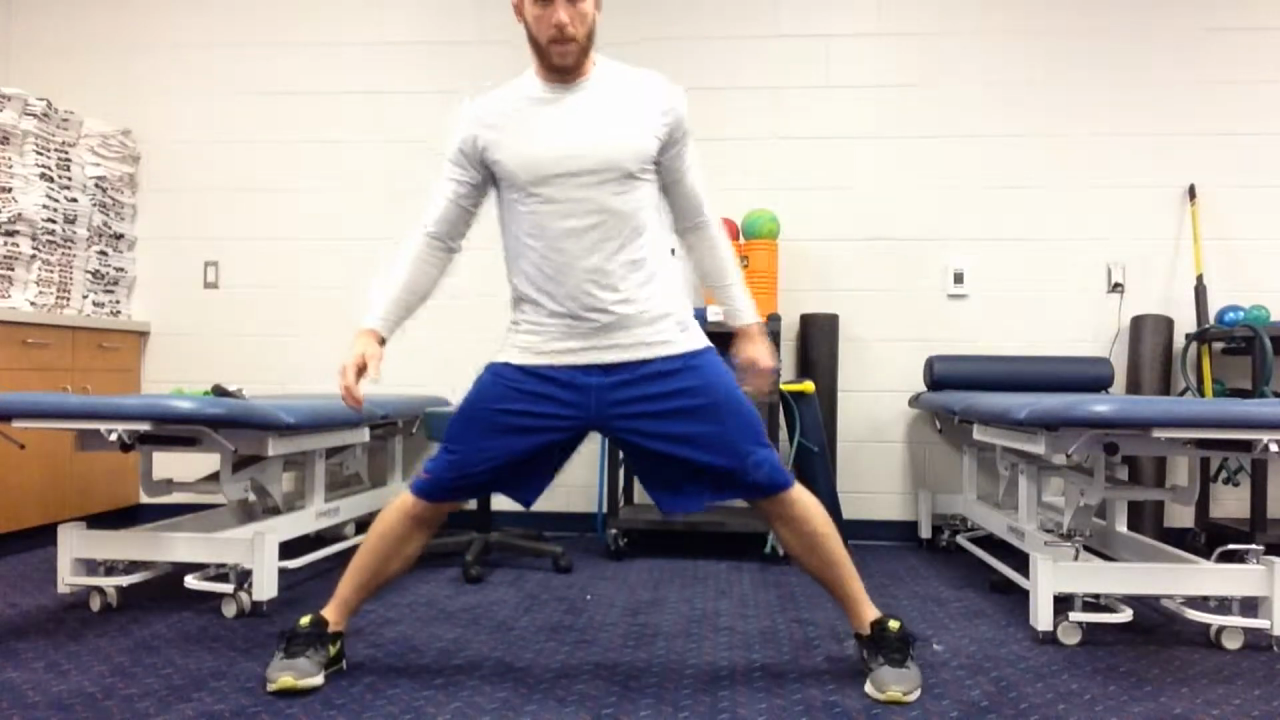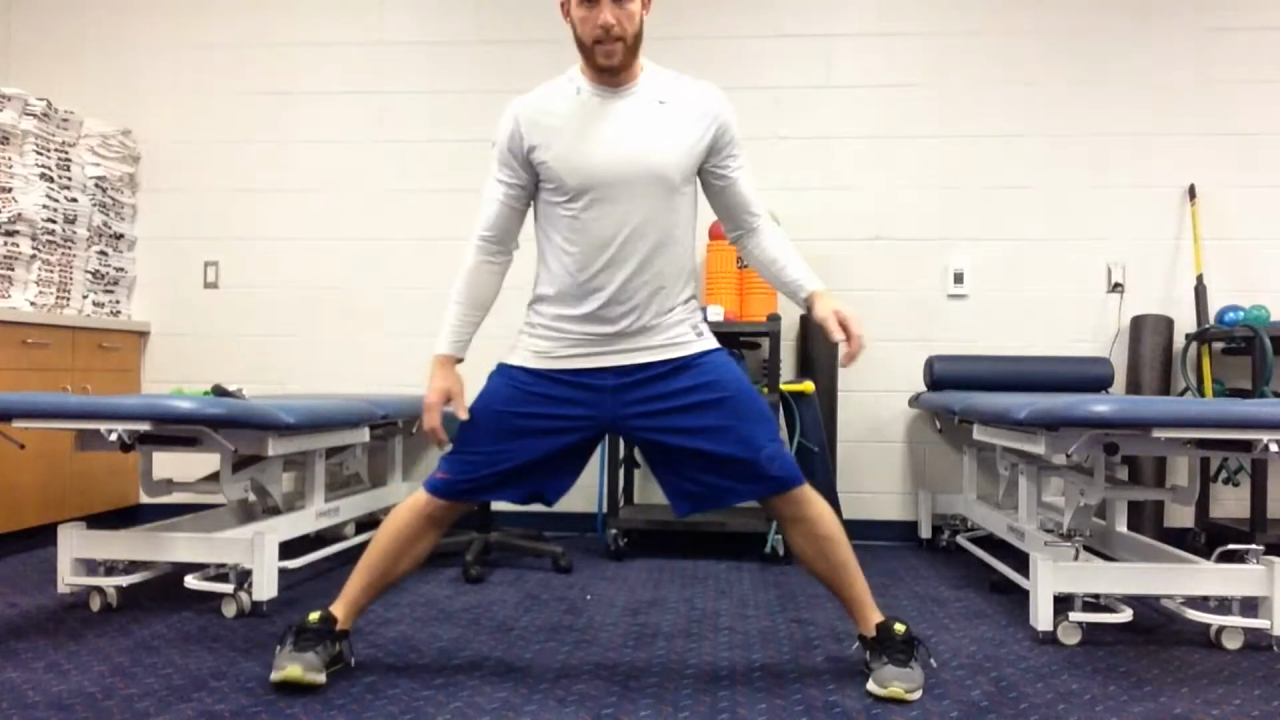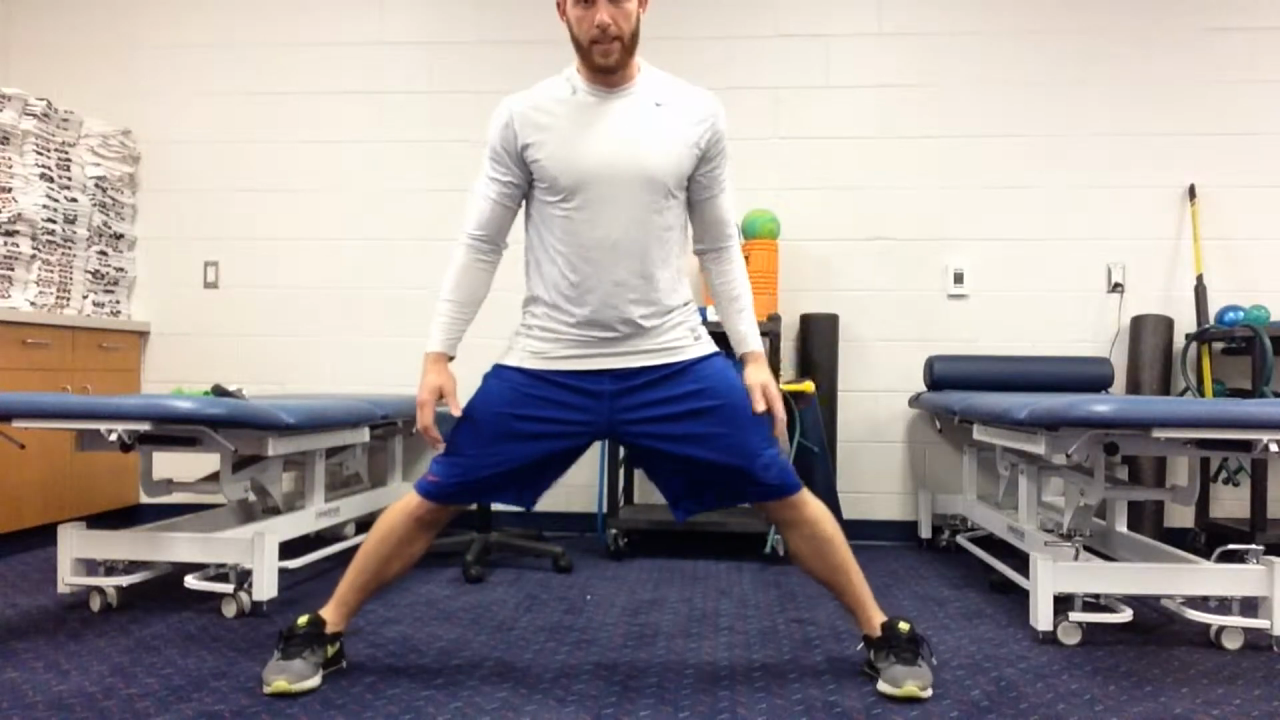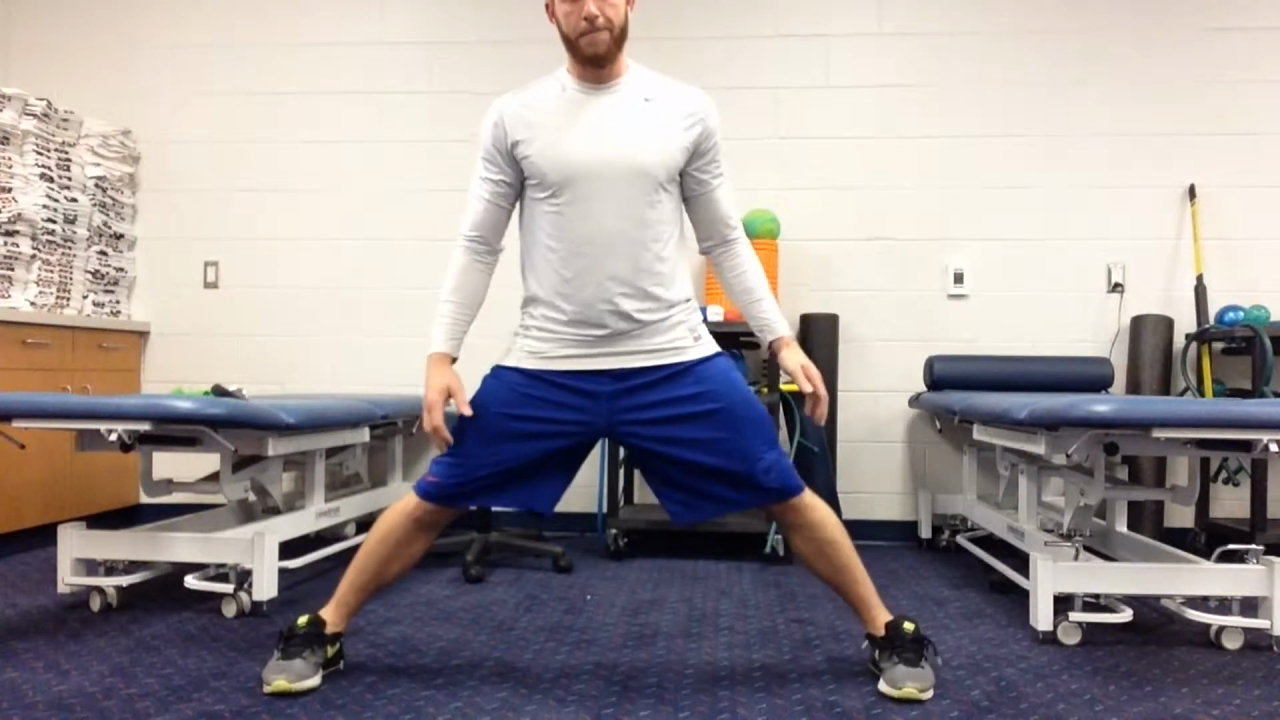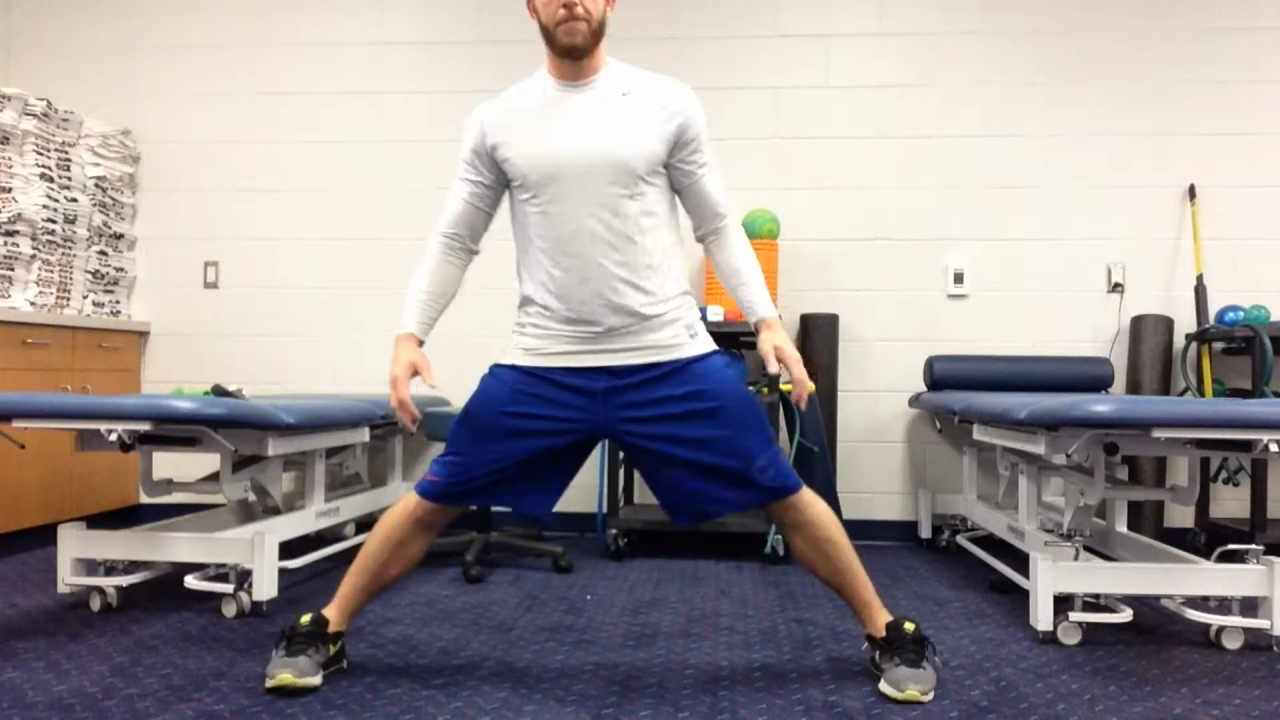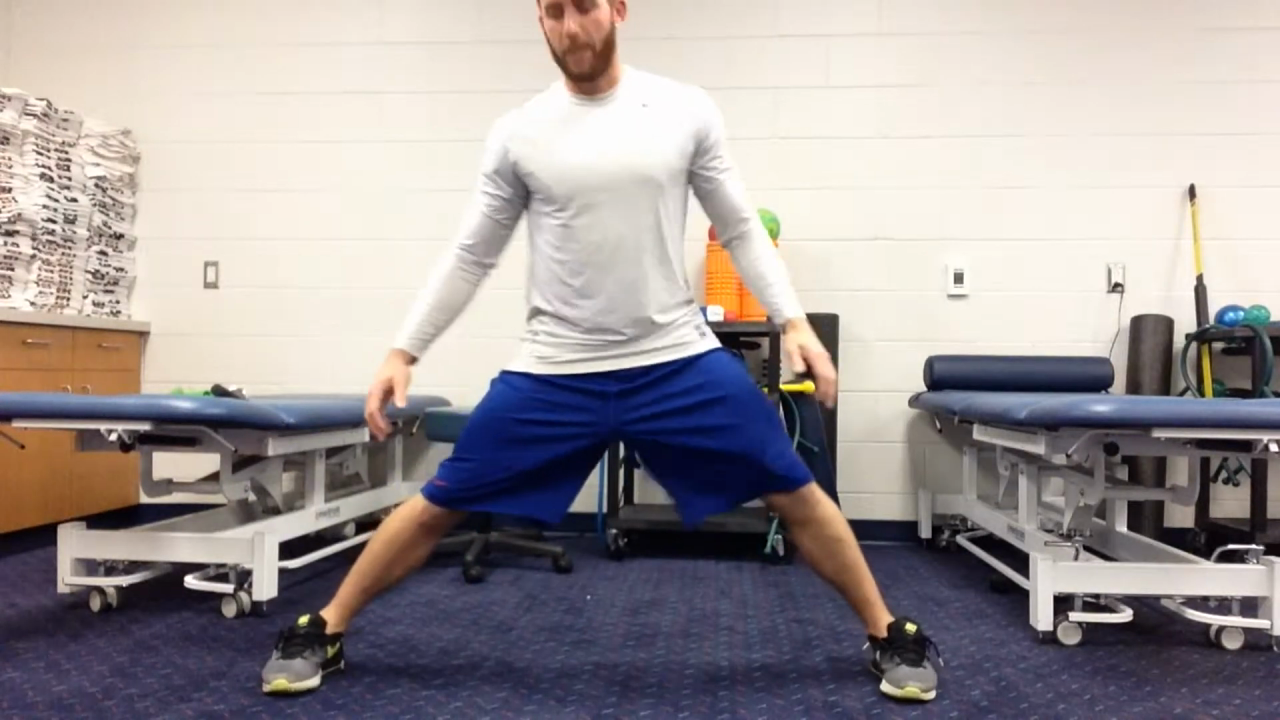
dt=0.3s
person 1, frame 1
left shoulder: (655, 100)
right shoulder: (486, 120)
left elbow: (695, 225)
right elbow: (436, 239)
left wrist: (746, 326)
right wrist: (373, 330)
left hip: (662, 355)
right hip: (537, 364)
left knee: (773, 488)
right knee: (430, 496)
left ankle: (878, 632)
right ankle: (324, 631)
person 1, frame 2
left shoulder: (702, 108)
right shoulder: (530, 117)
left elbow: (749, 224)
right elbow: (492, 247)
left wrist: (814, 294)
right wrist: (447, 356)
left hip: (676, 357)
right hip: (551, 365)
left knee: (785, 489)
right knee: (444, 498)
left ankle: (880, 636)
right ankle: (329, 627)
person 1, frame 3
left shoulder: (696, 113)
right shoulder: (523, 117)
left elbow: (718, 247)
right elbow: (481, 245)
left wrist: (753, 355)
right wrist: (438, 354)
left hip: (675, 362)
right hip: (547, 368)
left knee: (783, 495)
right knee: (434, 500)
left ankle: (884, 637)
right ankle: (321, 632)
person 1, frame 4
left shoulder: (686, 109)
right shoulder: (514, 117)
left elbow: (724, 240)
right elbow: (477, 247)
left wrist: (782, 338)
right wrist: (440, 354)
left hip: (675, 365)
right hip: (544, 371)
left knee: (786, 498)
right knee: (433, 502)
left ankle: (889, 635)
right ankle: (321, 632)
person 1, frame 5
left shoulder: (667, 103)
right shoulder: (498, 120)
left elbow: (716, 228)
right elbow: (454, 241)
left wrist: (766, 320)
right wrist: (410, 334)
left hip: (670, 361)
right hip: (542, 368)
left knee: (782, 496)
right knee: (435, 501)
left ankle: (889, 635)
right ankle: (323, 631)
person 1, frame 6
left shoulder: (686, 111)
right shoulder: (518, 133)
left elbow: (741, 231)
right elbow: (471, 257)
left wrist: (793, 320)
right wrist: (404, 351)
left hip: (679, 362)
right hip: (553, 373)
left knee: (795, 492)
right knee: (441, 506)
left ankle: (891, 636)
right ankle: (321, 632)
